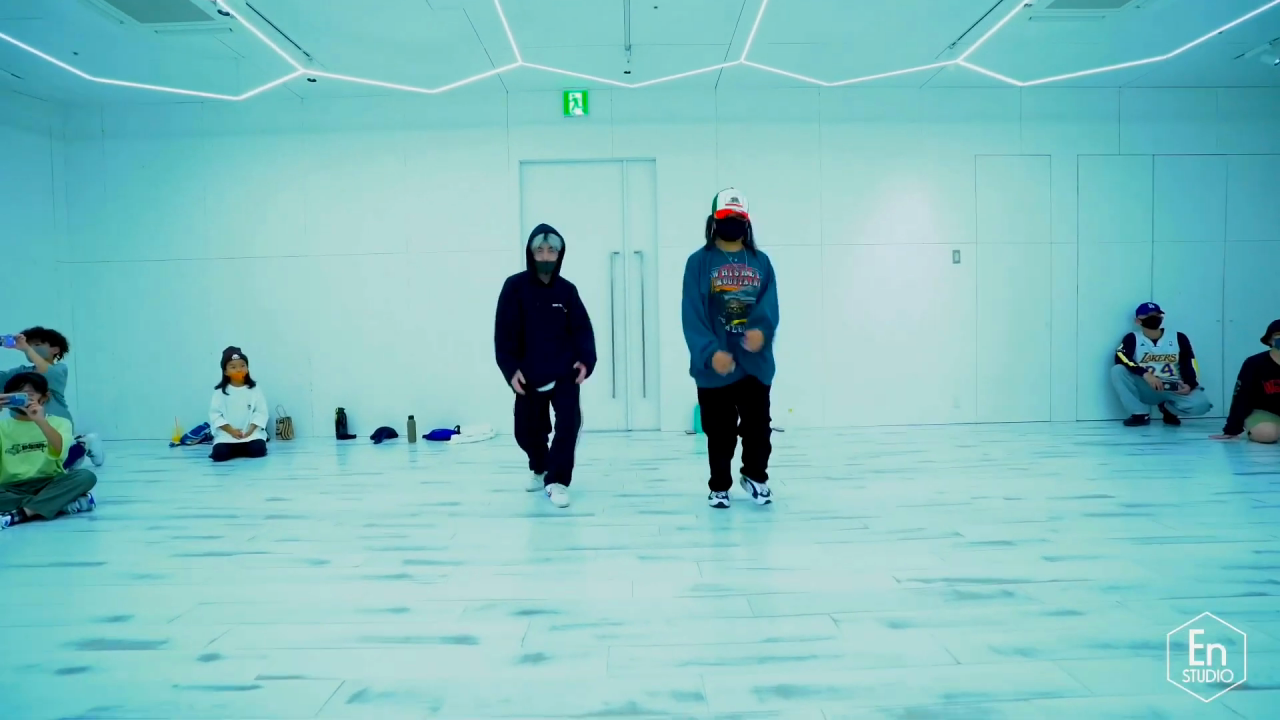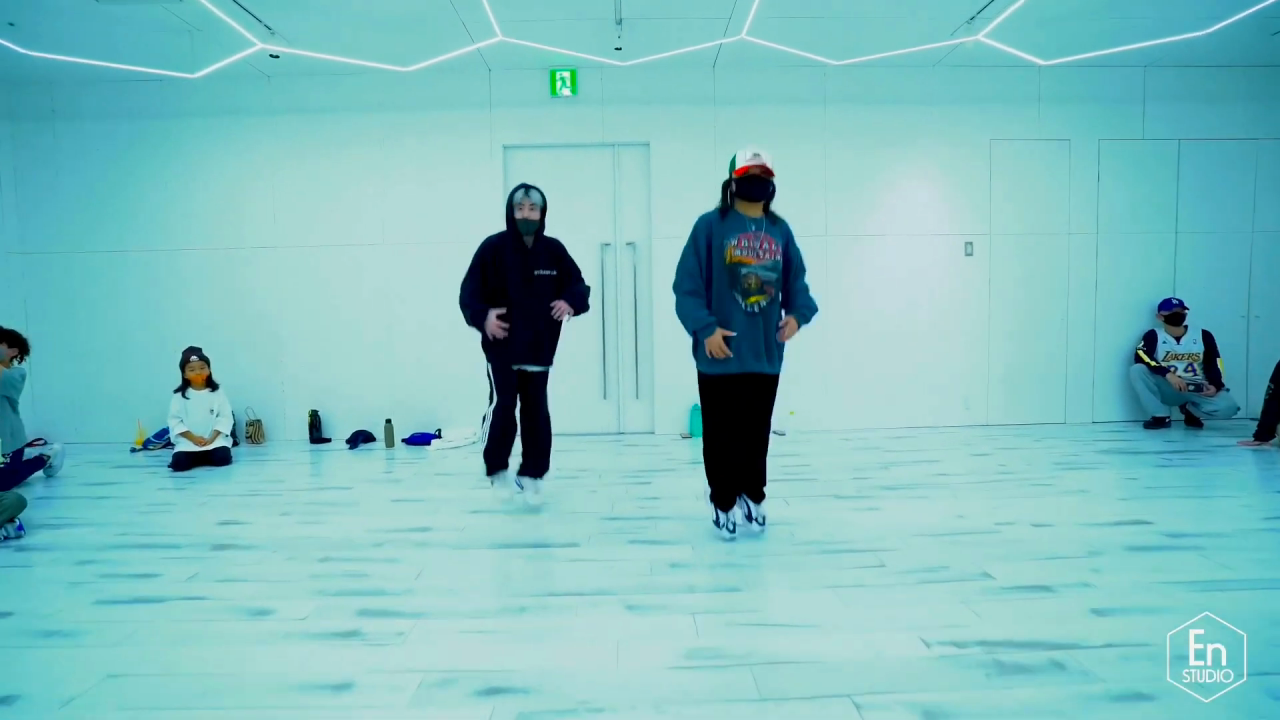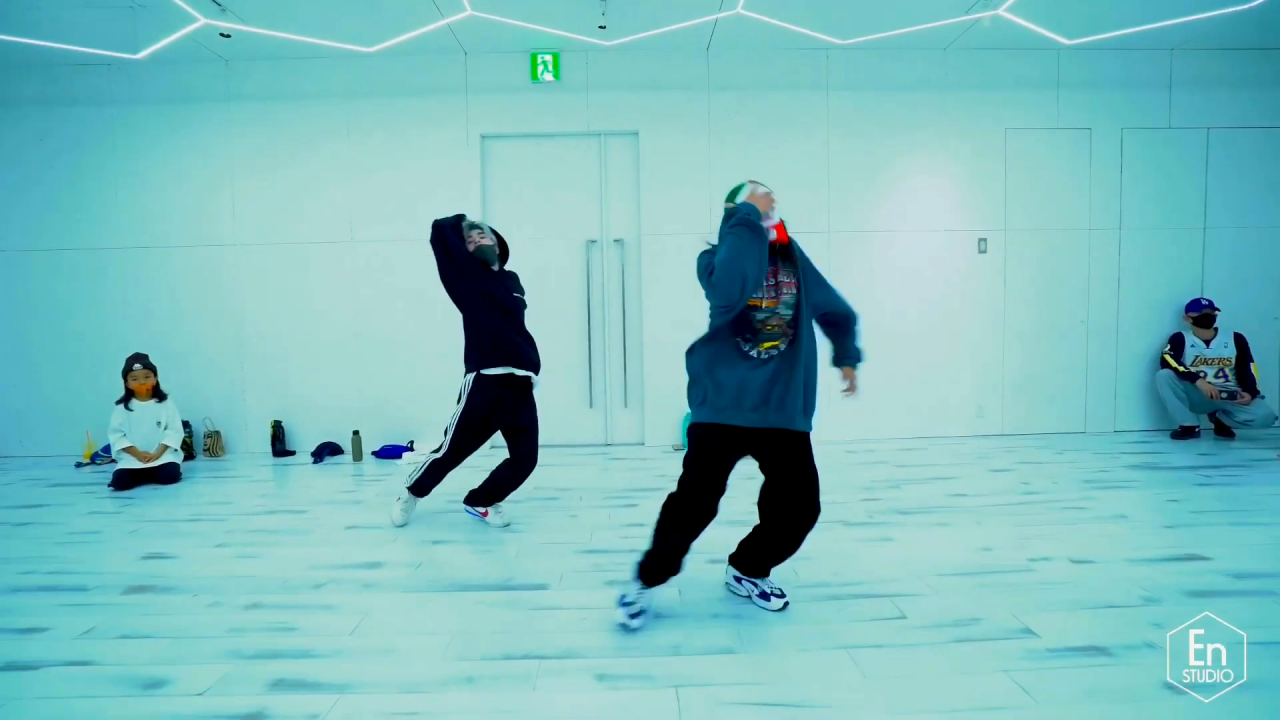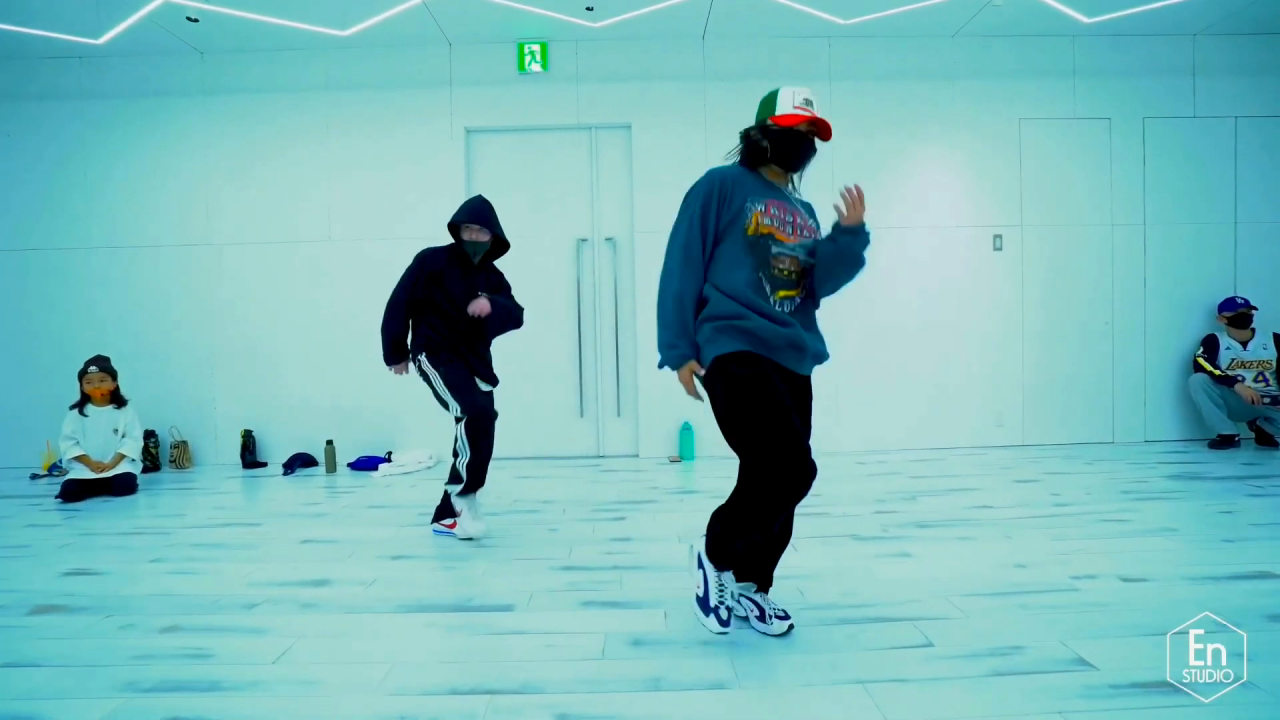
dt=0.5s
person 1, frame 1
left shoulder: (760, 260)
right shoulder: (700, 261)
left elbow: (768, 306)
right elbow: (693, 313)
left wrist: (762, 331)
right wrist: (710, 351)
left hip: (755, 361)
right hip: (713, 363)
left knee: (757, 427)
right knee: (720, 432)
left ankle: (755, 477)
right ankle: (719, 487)
person 1, frame 2
left shoulder: (780, 230)
right shoulder: (710, 226)
left elbow: (795, 280)
right elbow: (687, 285)
left wrist: (797, 314)
right wrist: (705, 328)
left hip: (764, 353)
right hip: (723, 352)
left knee: (757, 433)
right knee: (723, 433)
left ankle: (751, 495)
right ankle: (723, 502)
person 1, frame 3
left shoulder: (791, 257)
right shoulder: (716, 259)
left elbow: (822, 305)
right elbow: (732, 291)
left wrist: (847, 356)
right wrist: (747, 222)
left hip: (784, 413)
right hip: (722, 408)
left knee: (798, 511)
right knee: (695, 505)
left ankle: (747, 573)
right ankle: (648, 578)
person 1, frame 4
left shoulder: (801, 210)
right shoulder: (721, 185)
left elbow: (818, 283)
right elbow: (684, 266)
left wrist: (851, 233)
right wrist: (680, 350)
left hip: (791, 359)
right hip: (733, 351)
left knee: (783, 478)
right knee: (785, 469)
left ankle: (748, 584)
right ankle: (717, 554)
person 2, frame 1
left shoulder: (566, 290)
right shoulder: (515, 286)
left elbow: (581, 329)
right elbow: (505, 330)
left wrist: (585, 361)
right wrist: (510, 370)
left hip: (565, 374)
right hip: (529, 375)
left knee: (568, 427)
right knee: (528, 433)
right ankle: (541, 468)
person 2, frame 2
left shoulder: (554, 250)
right shoulder: (493, 247)
left elbow: (578, 288)
right elbow: (470, 290)
left wrist: (571, 302)
right wrist: (482, 316)
left hip: (538, 351)
right hip: (502, 349)
left knee: (537, 415)
right knee: (502, 410)
left ankle: (531, 475)
right ankle: (497, 469)
person 2, frame 3
left shoulder: (510, 281)
right shoulder: (465, 274)
right elbow: (442, 231)
right wrist: (460, 224)
left hip: (519, 381)
right hip: (484, 377)
left knee: (524, 458)
right knee: (455, 448)
left ankle: (482, 501)
right ankle: (411, 492)
person 2, frame 4
left shoulder: (493, 277)
right shoulder: (430, 261)
left elbow: (514, 316)
right elbow: (399, 307)
left wrist: (493, 307)
right wrist: (396, 353)
left hip: (474, 364)
right hip: (436, 357)
left knee: (479, 444)
right knee: (477, 412)
left ankle: (447, 516)
right ankle: (462, 494)
